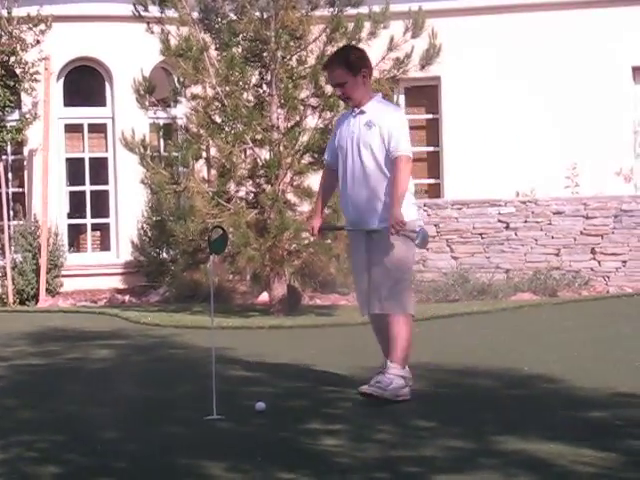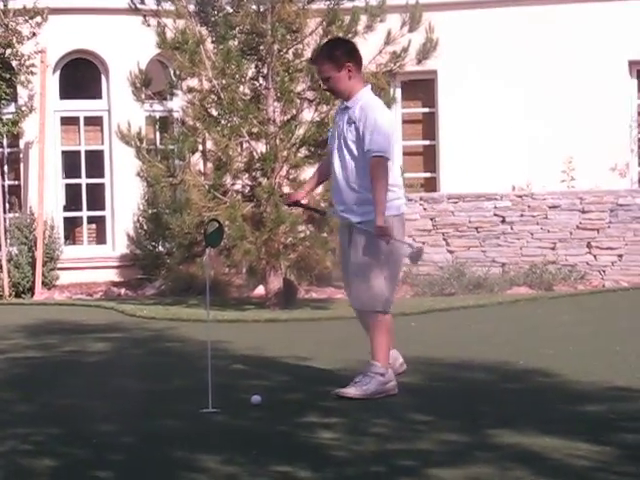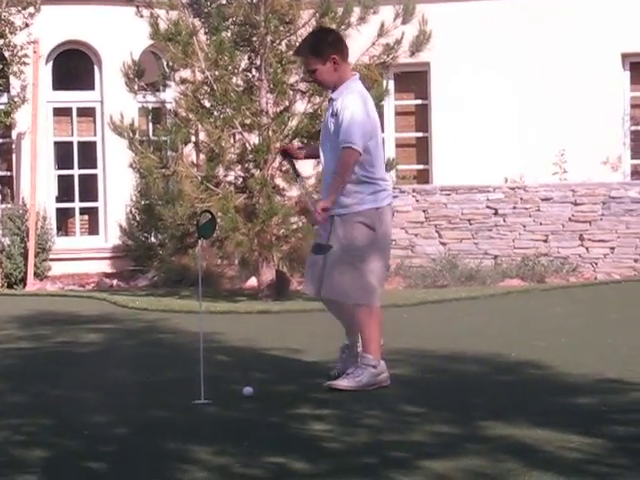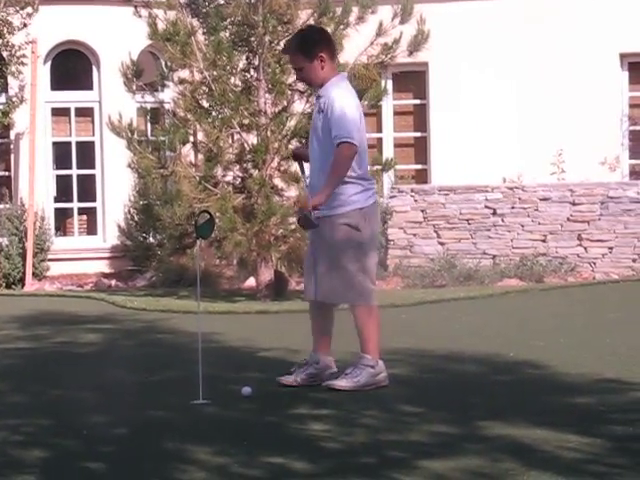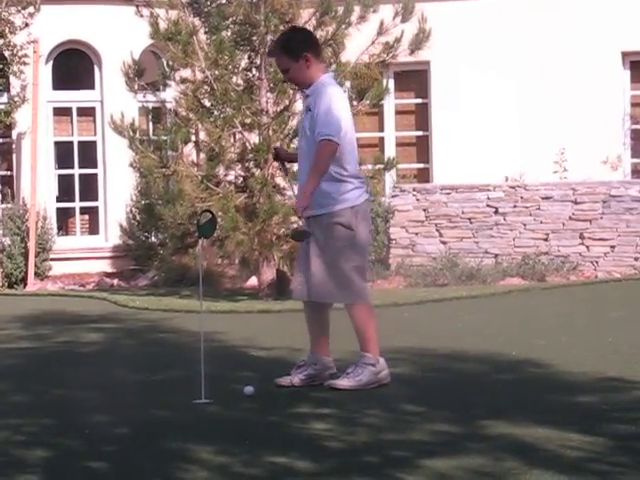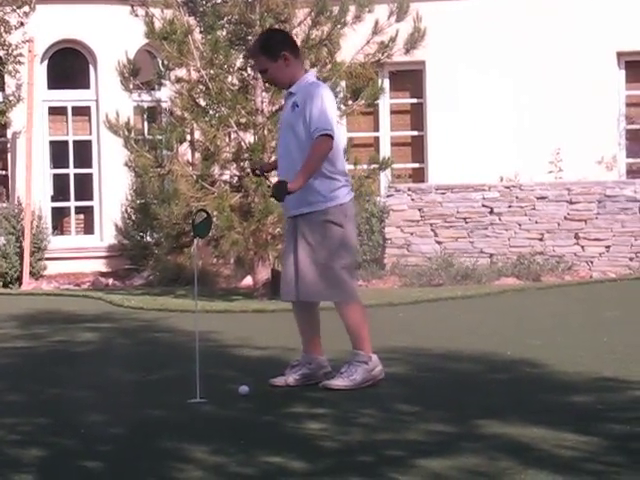
dt=0.2s
person 1, frame 1
left shoulder: (388, 114)
right shoulder: (342, 123)
left elbow: (403, 162)
right elbow: (331, 169)
left wrist: (395, 207)
right wrist: (318, 211)
left hip: (390, 224)
right hip: (358, 225)
left knee: (393, 298)
right knee: (371, 302)
left ankle: (397, 375)
right ankle: (391, 369)
person 1, frame 2
left shoulder: (371, 109)
right shoulder: (341, 112)
left elbow: (379, 162)
left wrist: (381, 213)
right wrist: (307, 188)
left hip: (377, 220)
right hip: (351, 218)
left knee: (374, 295)
right knee: (358, 295)
left ankle: (381, 373)
right ankle: (389, 356)
person 1, frame 3
left shoulder: (352, 100)
right shoulder: (337, 99)
left elbow: (351, 154)
left wrist: (330, 198)
right wrist: (304, 151)
left hip: (363, 208)
right hip: (339, 209)
left knee: (360, 288)
right knee: (323, 284)
left ankle: (372, 364)
right ankle: (355, 341)
person 1, frame 4
left shoulder: (339, 97)
right shoulder: (325, 97)
left elbow: (348, 148)
left wrist: (323, 194)
right wrist: (306, 155)
left hip: (349, 208)
right hip: (328, 211)
left knee: (356, 288)
right knee: (318, 289)
left ankle: (371, 365)
right ankle: (320, 361)
person 1, frame 5
left shoulder: (327, 95)
right shoulder: (313, 97)
left elbow: (330, 146)
left wrist: (306, 192)
right wrist: (292, 156)
left hip: (340, 207)
right hip: (320, 209)
left knee: (350, 287)
right knee: (311, 289)
left ankle: (372, 363)
right ankle: (319, 361)
person 1, frame 6
left shoulder: (315, 92)
right shoulder: (291, 99)
left elbow: (324, 141)
left wrist: (297, 181)
right wrist: (273, 165)
left hip: (327, 206)
right hip: (300, 208)
left knee: (339, 285)
right knee: (298, 289)
left ankle: (366, 361)
right ankle: (313, 361)
